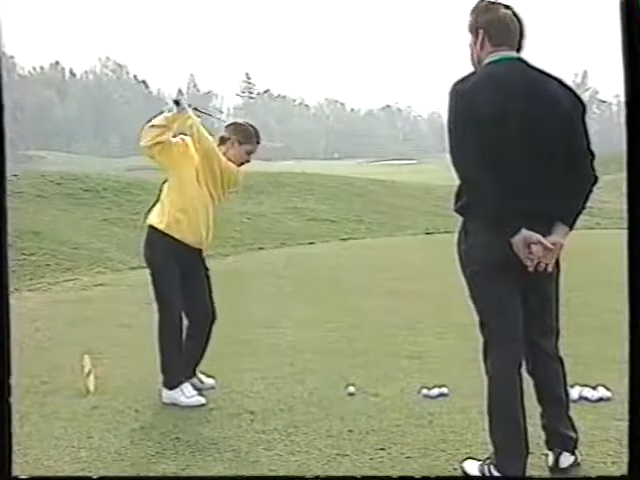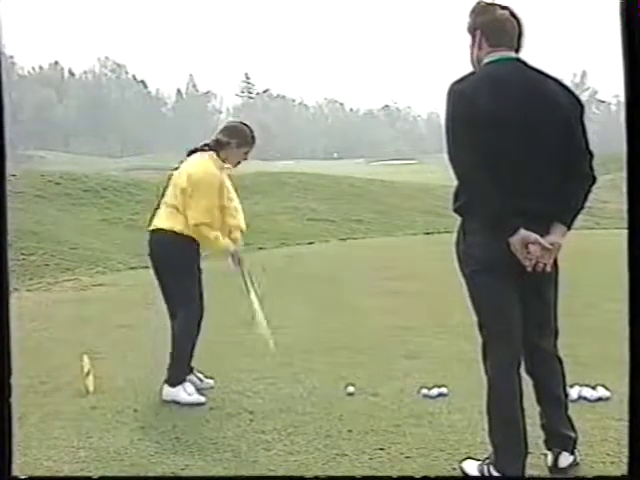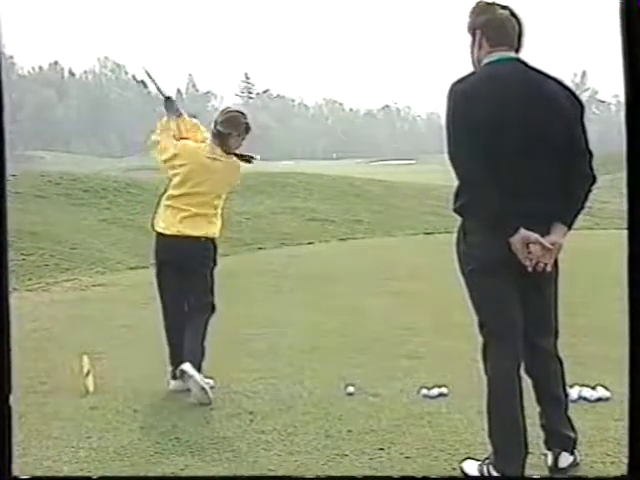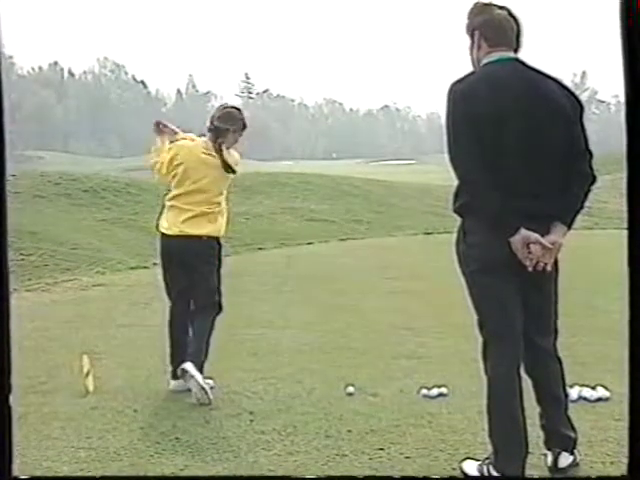
dt=0.5s
person 1, frame 1
left shoulder: (469, 91)
right shoulder: (559, 92)
left elbow: (472, 172)
right elbow: (583, 171)
left wrist: (513, 232)
right wrist: (558, 229)
left hip: (489, 236)
right hip: (543, 236)
left knee: (503, 349)
right knee: (543, 343)
person 1, frame 2
left shoulder: (467, 91)
right shoulder: (558, 93)
left elbow: (469, 173)
right elbow: (582, 171)
left wrist: (509, 231)
right wrist: (556, 228)
left hip: (488, 237)
right hip: (542, 236)
left knee: (502, 349)
right knee: (542, 343)
person 1, frame 3
left shoulder: (468, 91)
right shoulder: (558, 93)
left elbow: (471, 172)
right elbow: (582, 170)
left wrist: (511, 231)
right wrist: (557, 228)
left hip: (488, 237)
right hip: (543, 236)
left knee: (503, 349)
right knee: (542, 343)
person 1, frame 4
left shoulder: (467, 91)
right shoulder: (557, 92)
left elbow: (470, 173)
right elbow: (582, 170)
left wrist: (509, 230)
right wrist: (556, 227)
left hip: (488, 236)
right hip: (542, 235)
left knee: (503, 348)
right knee: (542, 343)
person 2, frame 1
left shoulder: (232, 175)
right shoulder: (185, 151)
left elbow: (211, 158)
right elbow: (150, 141)
left wrist: (190, 119)
right wrist: (177, 117)
left hip: (192, 250)
right hip: (163, 242)
left knee: (204, 315)
right knee: (171, 314)
left ankle: (187, 372)
right ankle: (172, 385)
person 2, frame 2
left shoulder: (216, 168)
right shoulder: (204, 170)
left elbow: (230, 205)
right elbow: (201, 225)
left wrist: (235, 237)
right wrist: (226, 246)
left hip: (169, 241)
right hip: (176, 242)
left knee: (186, 308)
right knee: (188, 309)
left ankle: (183, 371)
right ankle: (174, 383)
person 2, frame 3
left shoulder: (186, 152)
right shoulder: (233, 167)
left elbow: (160, 146)
left wrist: (170, 118)
right wrist: (184, 121)
left hip: (167, 240)
right hip: (199, 244)
left knee: (174, 308)
right knee: (199, 308)
left ankle: (179, 372)
right ankle: (190, 365)
person 2, frame 4
left shoulder: (180, 150)
right shoulder: (231, 161)
left elbow: (161, 169)
left wrist: (164, 138)
right wrist: (177, 135)
left hip: (172, 239)
right hip: (203, 242)
left knee: (179, 306)
right knee: (206, 307)
left ankle: (179, 372)
right ankle: (193, 364)
